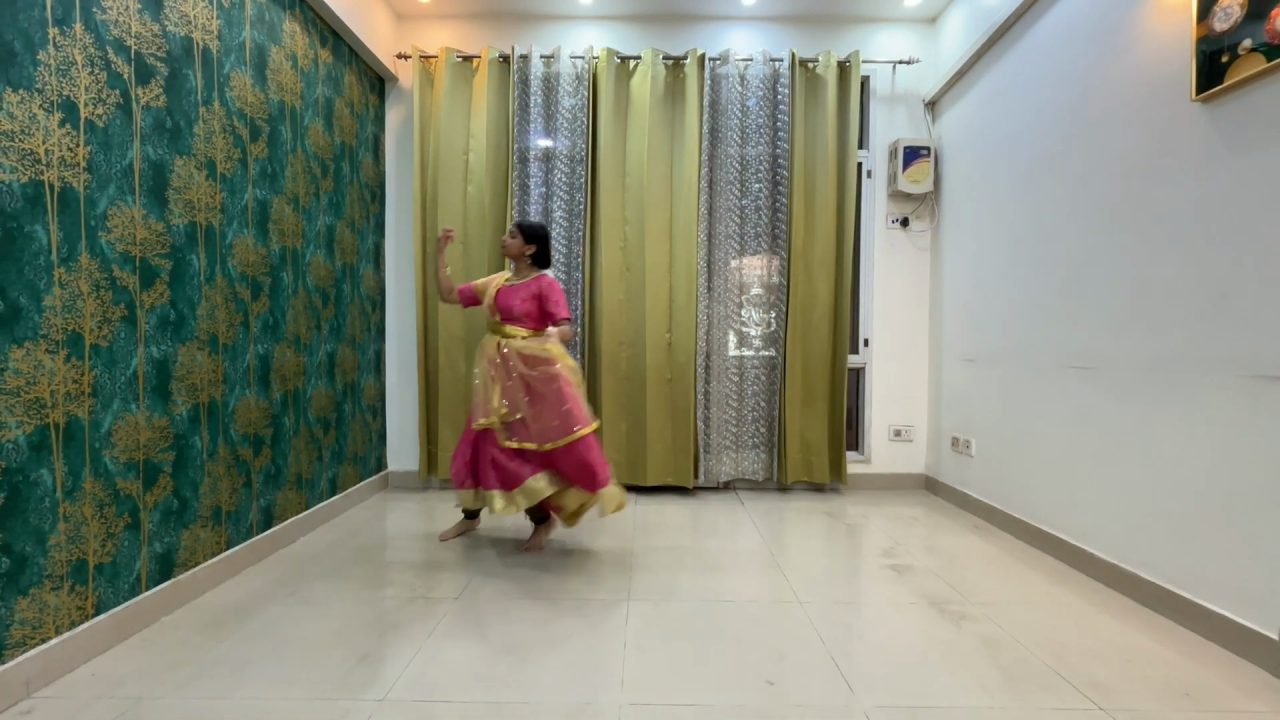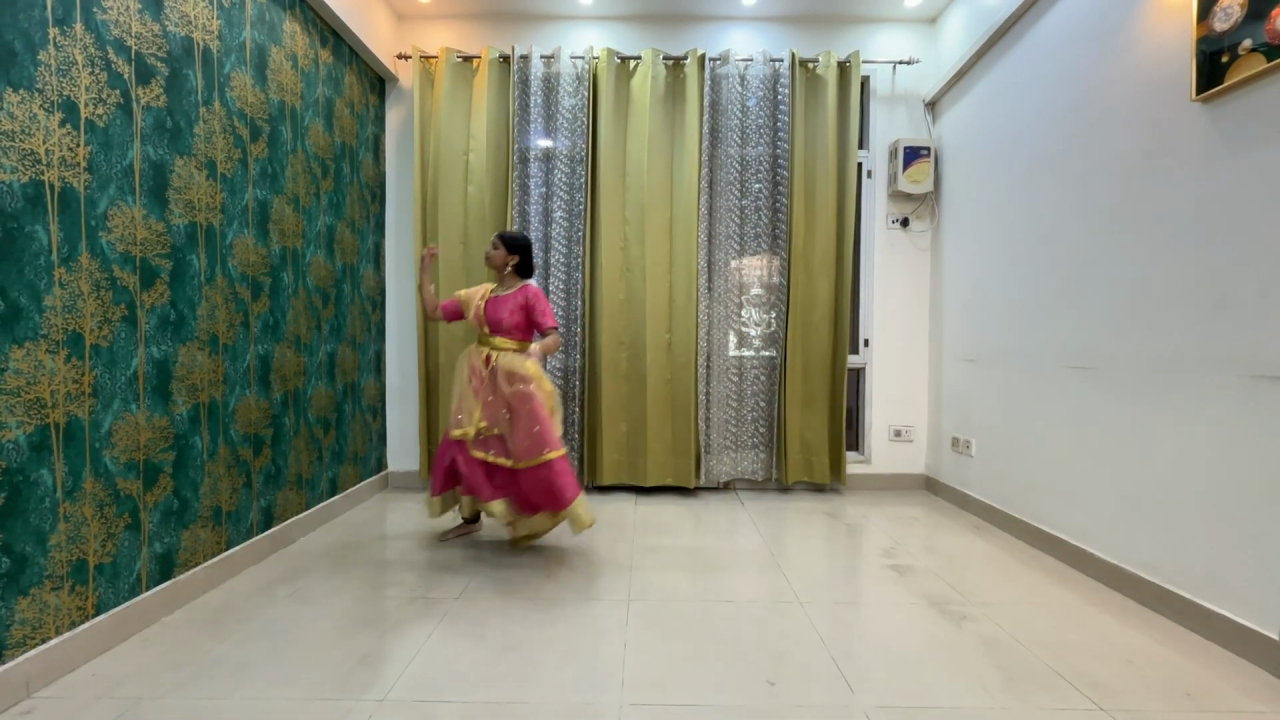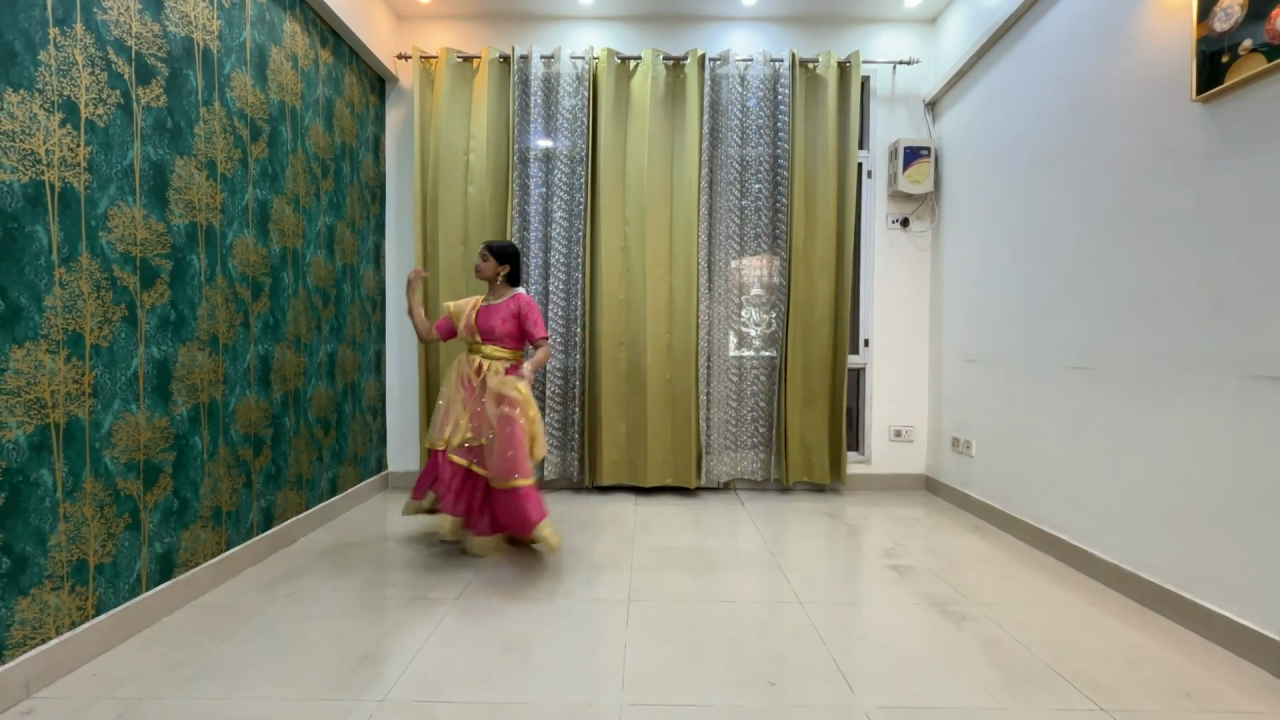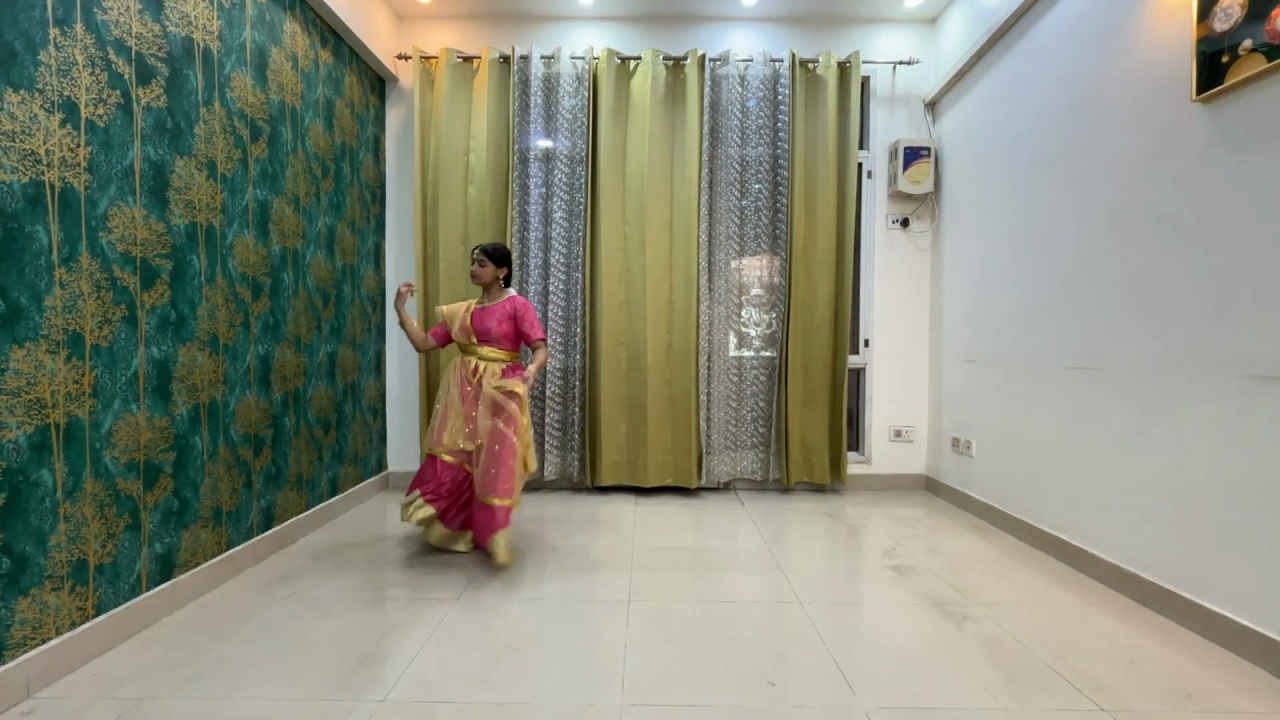
dt=0.1s
person 1, frame 1
left shoulder: (545, 284)
right shoulder: (496, 283)
left elbow: (566, 326)
right elbow: (448, 294)
left wrist: (553, 336)
right wrist: (441, 252)
left hip: (528, 369)
right hip: (497, 368)
left knee: (514, 440)
right knee: (488, 439)
left ankle: (544, 519)
right ankle: (471, 517)
person 1, frame 2
left shoulder: (531, 294)
right shoulder: (479, 295)
left elbow: (554, 338)
right elbow: (433, 312)
left wrist: (537, 350)
right wrist: (424, 269)
left hip: (510, 379)
right hip: (478, 379)
left knee: (493, 450)
right knee: (465, 447)
left ankle: (528, 520)
right ankle: (471, 518)
person 1, frame 3
left shoulder: (522, 303)
right shoulder: (467, 307)
left elbow: (543, 347)
right elbow: (427, 335)
left wrist: (530, 367)
right wrist: (412, 294)
left hip: (501, 387)
right hip: (465, 387)
left knee: (496, 457)
right knee: (453, 456)
right ankle: (462, 523)
person 1, frame 4
left shoulder: (517, 305)
right shoulder: (461, 311)
left elbow: (541, 349)
right elbow: (424, 344)
left wrist: (531, 372)
right wrist: (401, 307)
left hip: (497, 392)
right hip: (461, 390)
left knee: (489, 464)
right knee: (448, 461)
left ankle: (485, 534)
right ankle: (448, 529)
